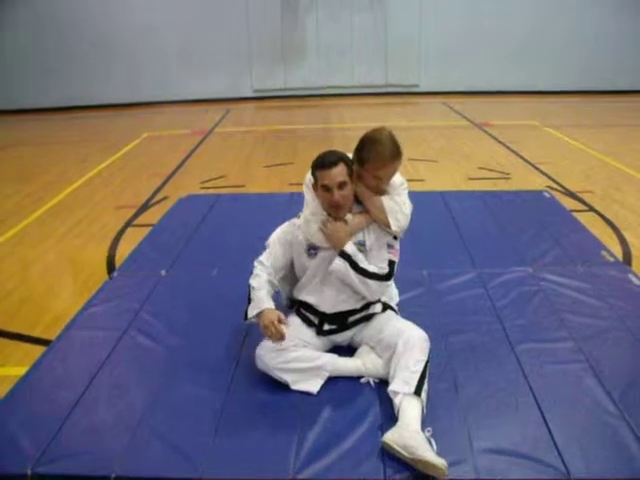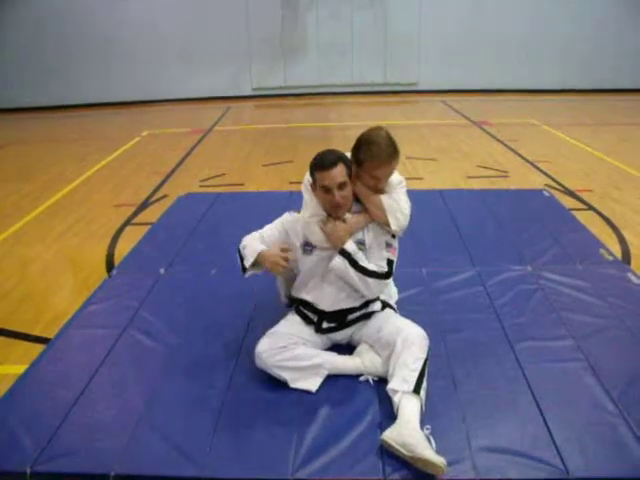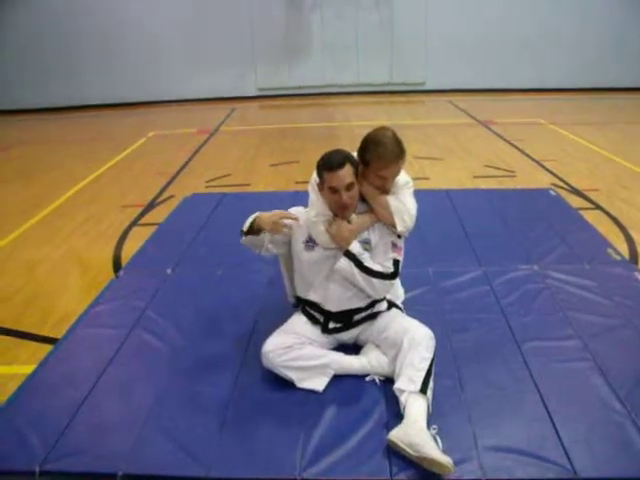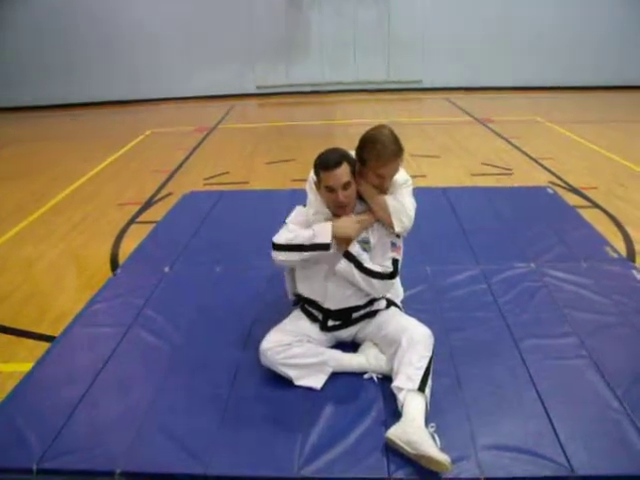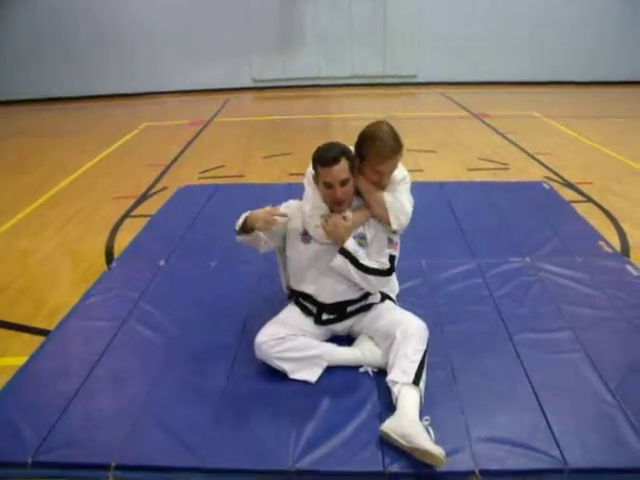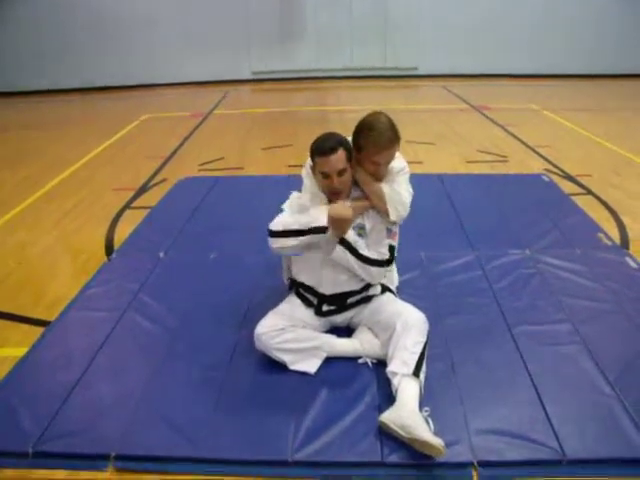
dt=0.5s
person 1, frame 1
left shoulder: (377, 225)
right shoulder: (297, 228)
left elbow: (376, 287)
right elbow: (263, 269)
left wrist: (344, 247)
right wrist: (265, 308)
left hip: (366, 317)
right hip: (313, 319)
left knee: (415, 339)
right knee: (267, 356)
left ankle: (409, 429)
right ankle: (366, 365)
person 1, frame 2
left shoulder: (375, 224)
right shoulder: (296, 222)
left elbow: (376, 284)
right elbow: (250, 242)
left wrist: (344, 246)
right wrist: (263, 255)
left hip: (365, 315)
right hip: (312, 317)
left knee: (414, 338)
right knee: (266, 353)
left ankle: (407, 426)
right ankle: (366, 362)
person 1, frame 3
left shoulder: (380, 223)
right shoulder: (302, 219)
left elbow: (382, 285)
right elbow: (256, 241)
left wrist: (349, 247)
right wrist: (259, 222)
left hip: (371, 315)
right hip: (318, 318)
left knee: (420, 337)
right knee: (273, 353)
left ankle: (414, 426)
right ankle: (372, 363)
person 1, frame 4
left shoulder: (379, 222)
right shoulder: (306, 215)
left elbow: (382, 284)
right elbow: (280, 250)
left wrist: (349, 248)
right wrist: (333, 230)
left hip: (368, 313)
right hip: (316, 316)
left knee: (419, 336)
right knee: (271, 350)
left ankle: (412, 424)
right ankle: (370, 361)
person 1, frame 5
left shoulder: (376, 216)
right shoulder: (298, 211)
left elbow: (379, 280)
right elbow: (253, 239)
left wrist: (345, 242)
right wrist: (251, 220)
left hip: (364, 307)
right hip: (311, 309)
left knee: (414, 329)
right knee: (266, 344)
left ankle: (407, 418)
right ankle: (364, 354)
person 1, frame 6
left shoulder: (375, 207)
right shoulder: (301, 201)
left elbow: (378, 270)
right elbow: (277, 238)
left wrist: (344, 234)
right wrist: (328, 214)
left hip: (363, 299)
right hip: (310, 301)
left knee: (414, 322)
right knee: (266, 335)
left ankle: (406, 409)
right ankle: (364, 345)
